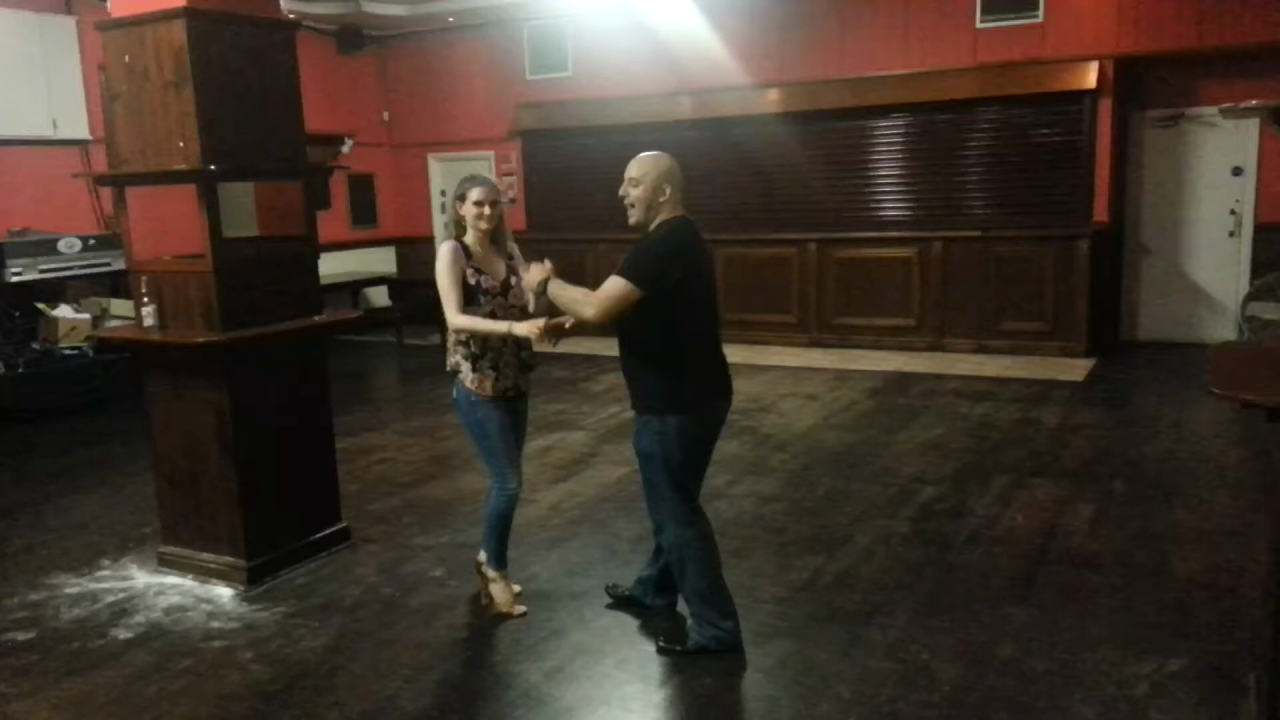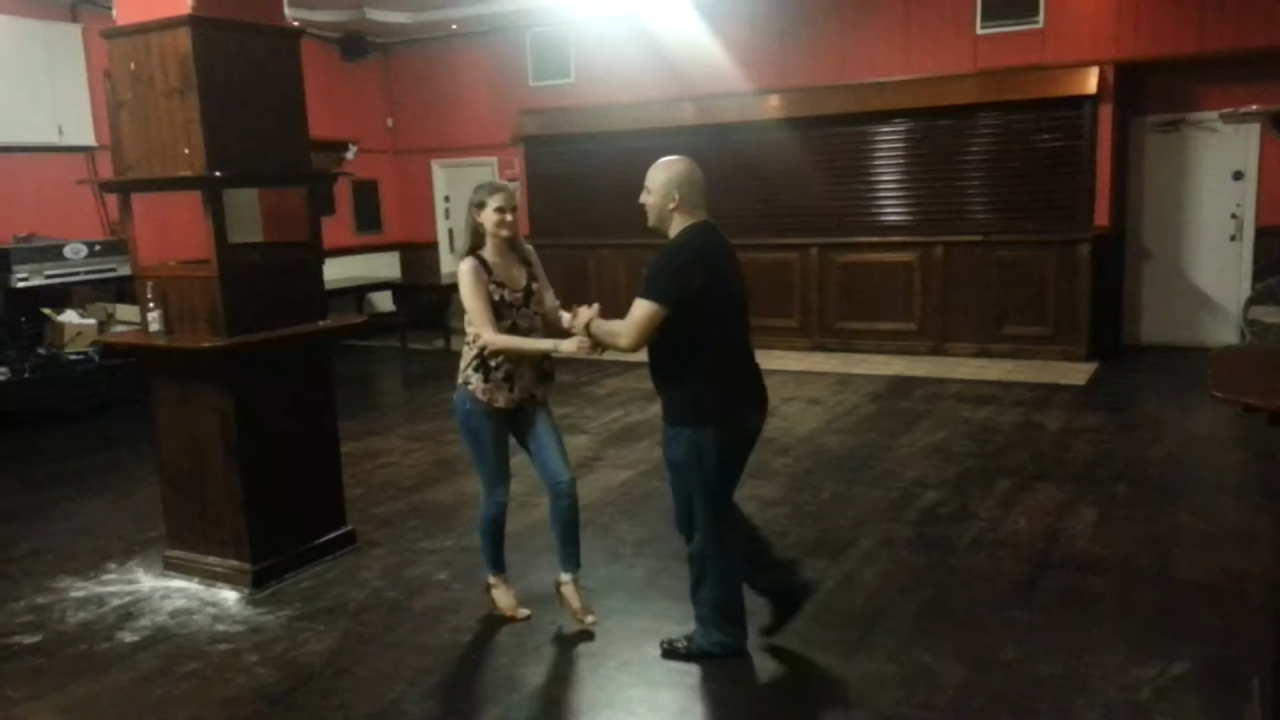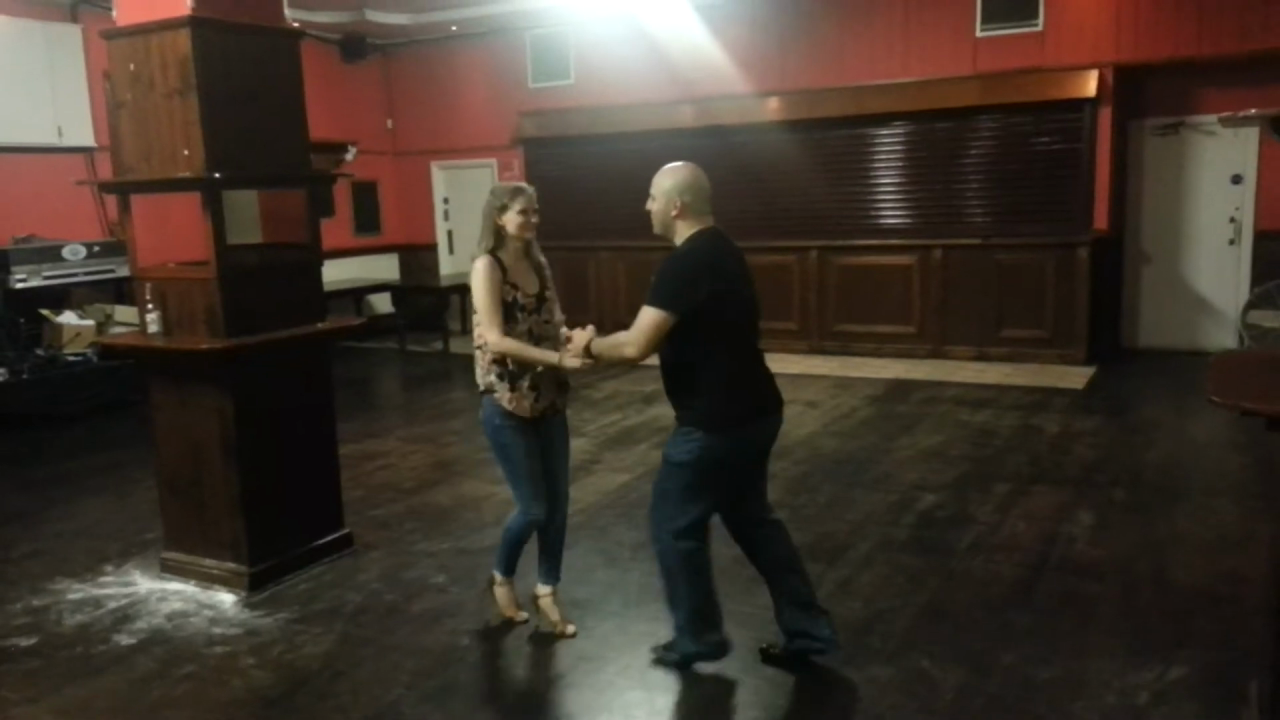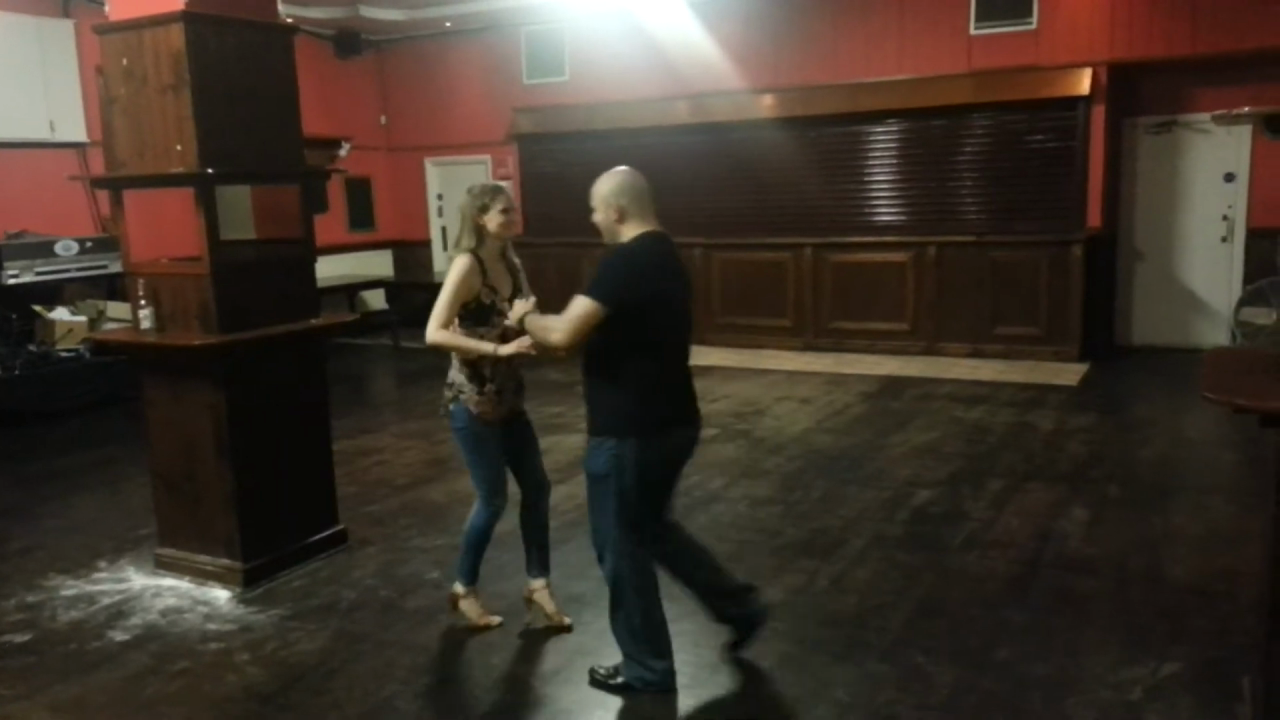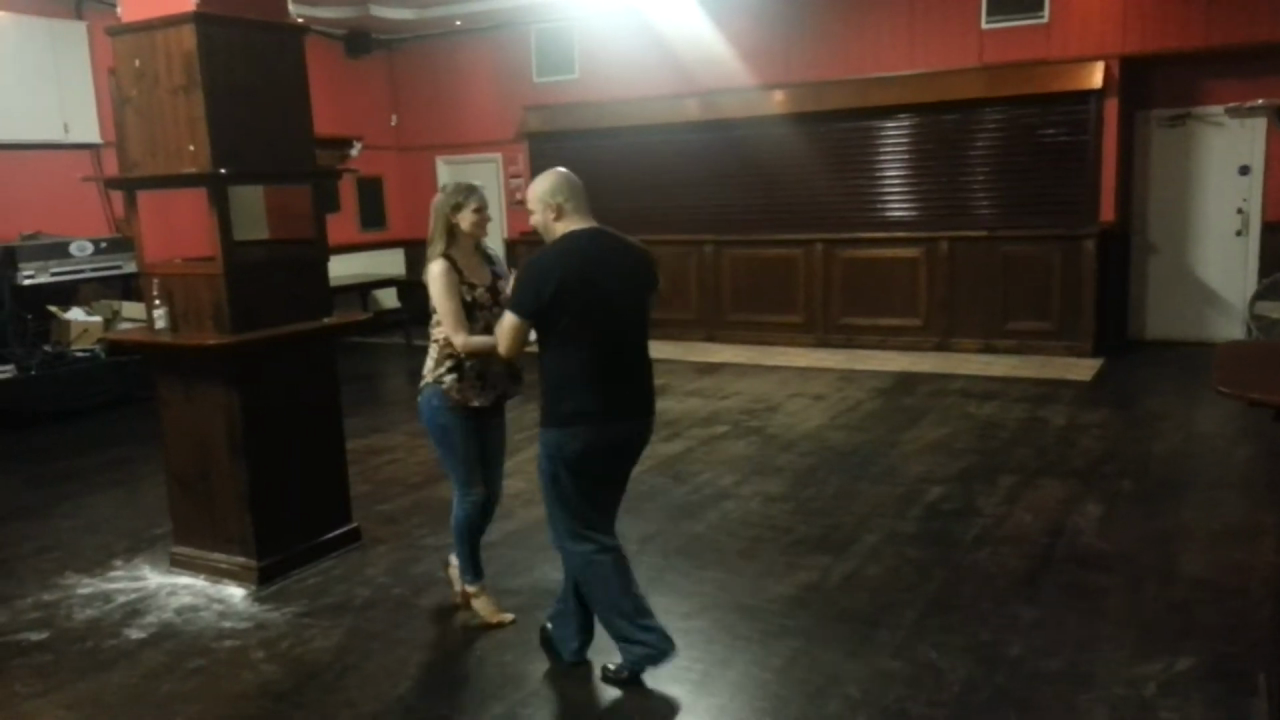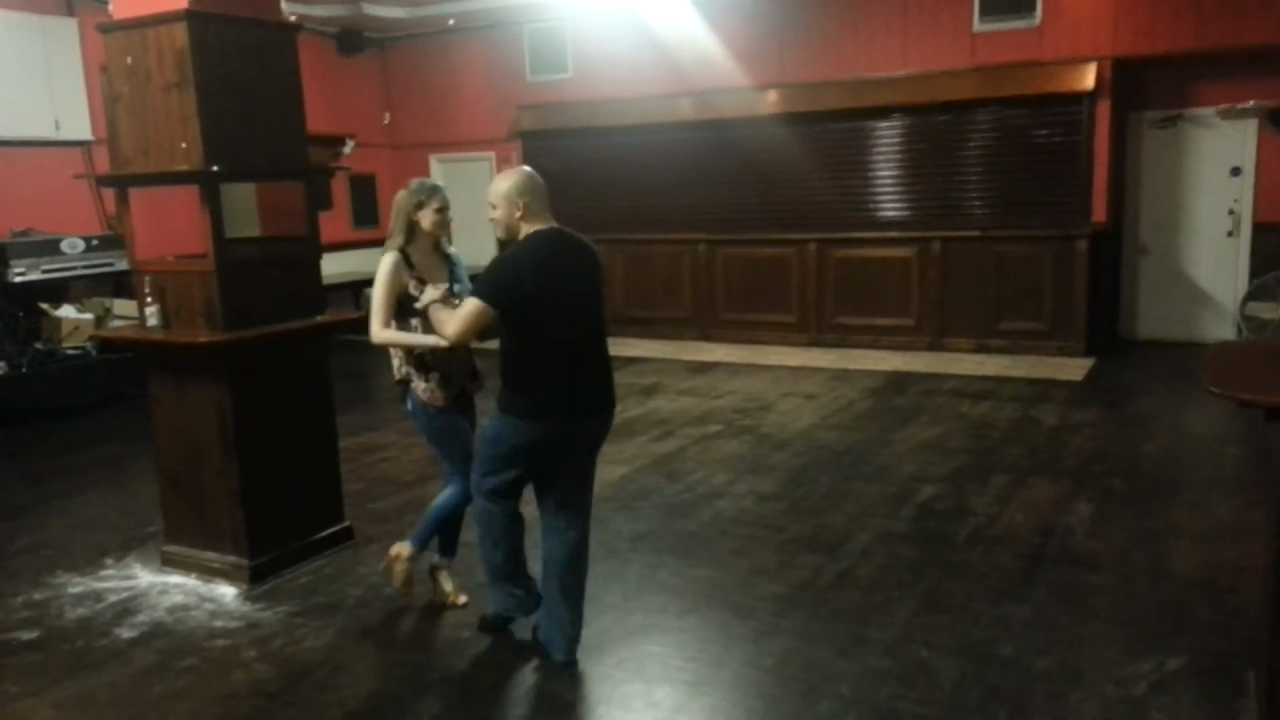
dt=0.4s
person 1, frame 1
left shoulder: (662, 247)
right shoulder: (677, 241)
left elbow: (597, 308)
right elbow: (627, 310)
left wrist: (546, 282)
right wrist: (571, 321)
left hip: (675, 403)
right hip: (690, 395)
left knee: (677, 510)
right knee: (672, 500)
left ankle: (715, 627)
right ankle: (655, 587)
person 1, frame 2
left shoulder: (678, 257)
right shoulder: (711, 246)
left elbow: (631, 337)
left wrist: (590, 325)
right wrist: (605, 328)
left hip: (703, 415)
right hip: (736, 402)
left knee: (702, 524)
right knee: (713, 511)
left ankle: (718, 634)
right ankle: (781, 582)
person 1, frame 3
left shoulder: (685, 264)
right shoulder: (720, 252)
left elbow: (637, 345)
left wrist: (591, 346)
right wrist: (605, 345)
left hip: (714, 423)
right hip: (753, 413)
left knee: (676, 526)
right knee: (755, 521)
left ankle: (698, 637)
right ankle: (808, 632)
person 1, frame 4
left shoulder: (624, 264)
right shoulder: (666, 258)
left elbow: (566, 335)
left wrist: (527, 318)
right wrist: (550, 321)
left hip: (627, 431)
right hip: (673, 422)
left knee: (621, 548)
right knee: (651, 527)
left ankle: (647, 667)
right ankle: (737, 605)
person 1, frame 5
left shoulder: (544, 266)
right shoulder: (635, 256)
left elbow: (507, 347)
left wrist: (517, 303)
left hip: (574, 421)
right hip: (634, 414)
left knee: (583, 535)
right knee: (591, 523)
left ankle: (642, 639)
right ankle: (566, 633)
person 1, frame 6
left shoulder: (515, 264)
right shoulder: (583, 253)
left elbow: (458, 330)
left wrist: (435, 305)
left hip: (532, 413)
right hip: (591, 410)
left knee: (493, 494)
right knee: (568, 519)
left ankle: (515, 598)
right ankle: (559, 638)
person 2, frame 1
left shoulder: (509, 251)
right shoulder: (451, 252)
left elbow: (528, 306)
right elbow: (455, 318)
right wrist: (514, 327)
left hip: (513, 380)
right hip: (476, 384)
left knee: (508, 480)
right knee: (507, 483)
left ankle: (489, 557)
right ankle: (496, 573)
person 2, frame 2
left shoulder: (527, 256)
right shoulder: (471, 269)
left elbow: (551, 313)
right elbow: (491, 338)
left wrist: (574, 324)
right wrist: (559, 346)
left hip: (529, 392)
right hip: (482, 396)
left knee: (562, 481)
right knee: (497, 493)
left ankle: (568, 579)
right ankle: (496, 580)
person 2, frame 3
left shoulder: (538, 263)
right shoulder: (487, 267)
left elbow: (553, 325)
right elbow: (493, 340)
right wrist: (557, 357)
left hip: (549, 399)
right hip: (506, 403)
left knee: (558, 501)
right knee: (533, 508)
left ankle: (546, 592)
right ankle: (502, 578)
person 2, frame 4
left shoulder: (511, 263)
right shoulder: (466, 266)
left elbow: (524, 324)
right elbow: (435, 334)
right wrist: (497, 348)
left hip: (507, 397)
right hip: (472, 400)
left knee: (537, 489)
right knee: (493, 499)
left ankle: (538, 587)
right ankle: (463, 591)
person 2, frame 5
left shoulder: (489, 260)
right shoulder: (441, 269)
left elbow: (506, 315)
right elbow: (462, 341)
left hip: (487, 391)
right hip: (446, 394)
left knee: (489, 490)
right knee: (471, 491)
left ankle: (459, 560)
right ankle: (475, 586)
person 2, frame 6
left shoulder: (451, 260)
right shoulder: (395, 263)
right elbow: (379, 333)
right wrist: (431, 340)
left hip: (460, 384)
right hip: (424, 389)
left knee: (460, 479)
right knee: (465, 482)
left ankle: (442, 565)
right ankle: (408, 550)
